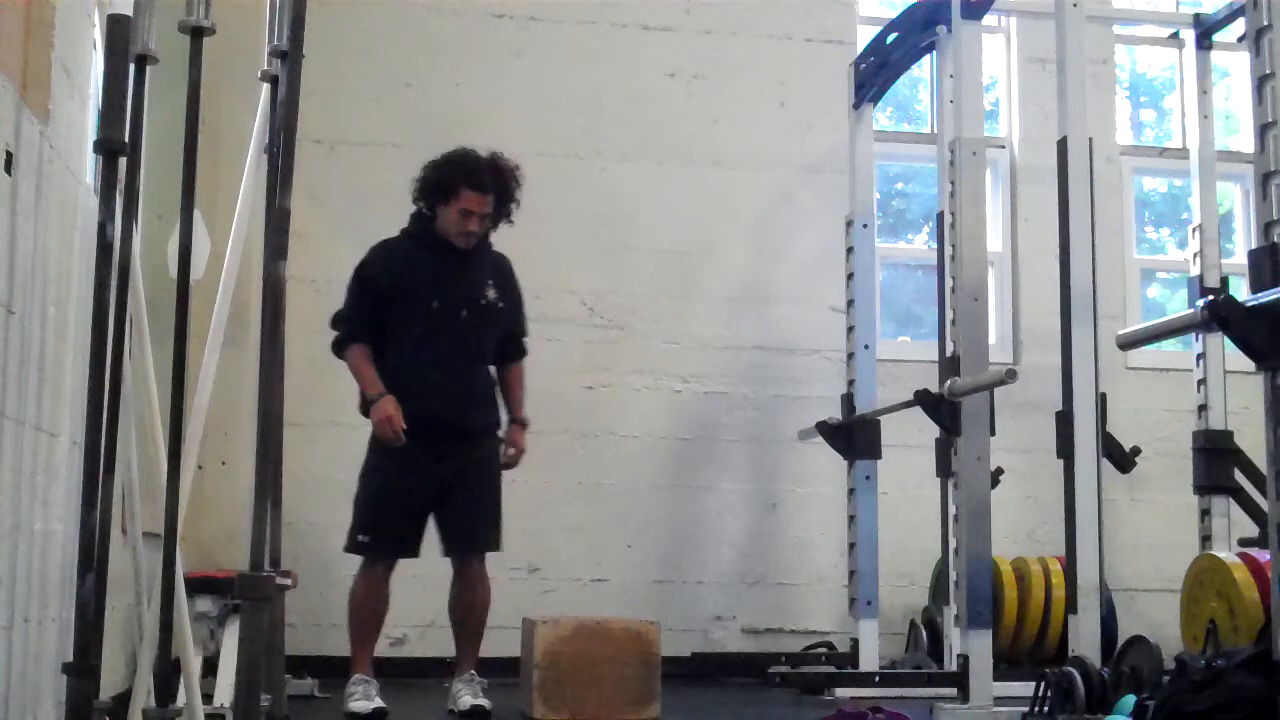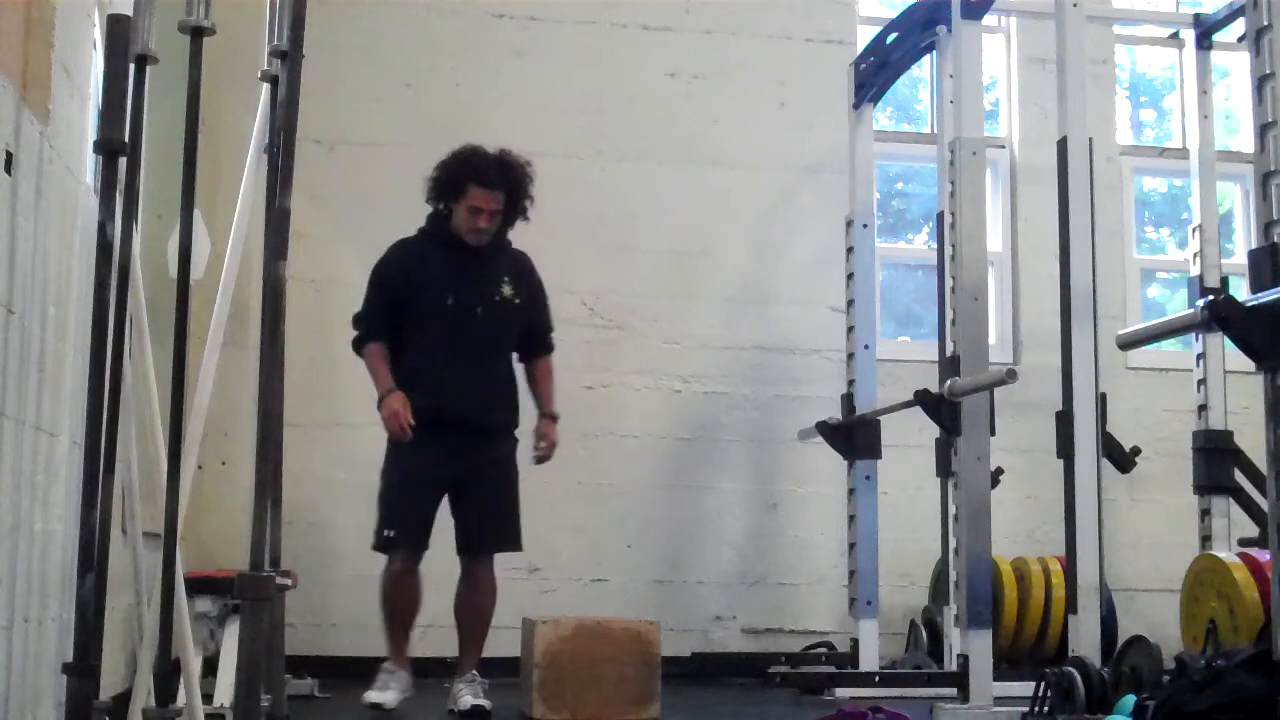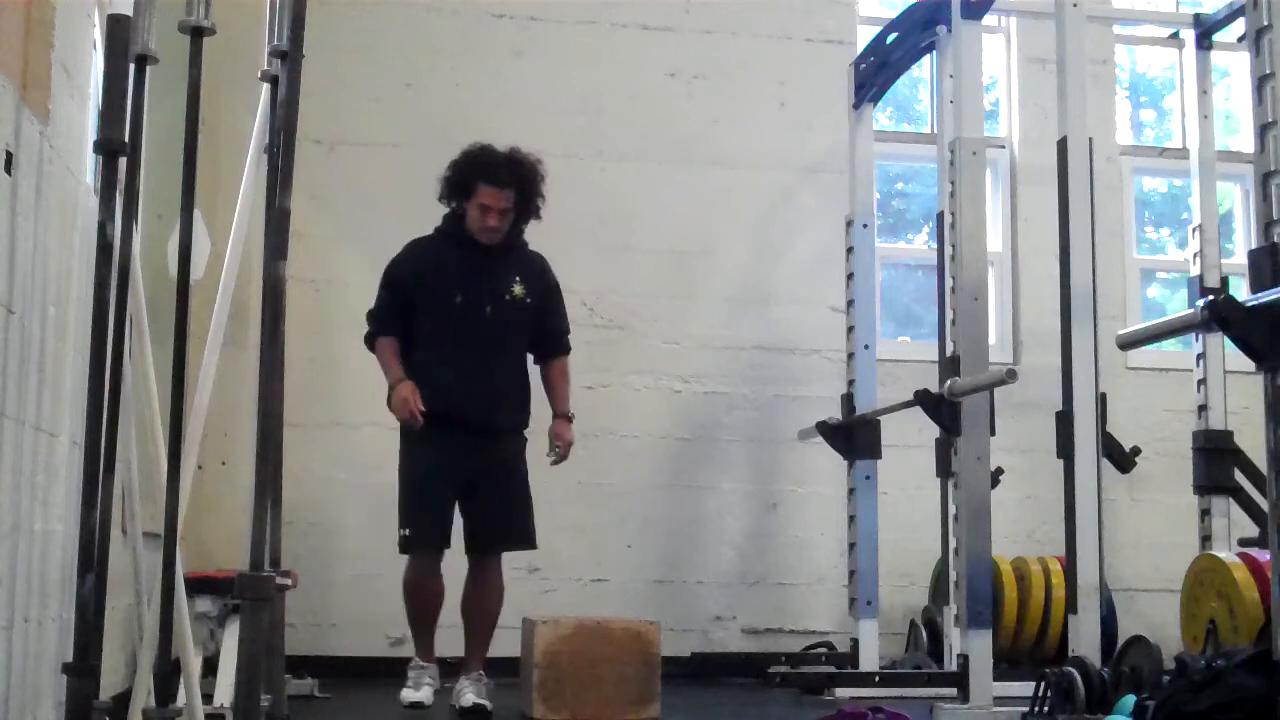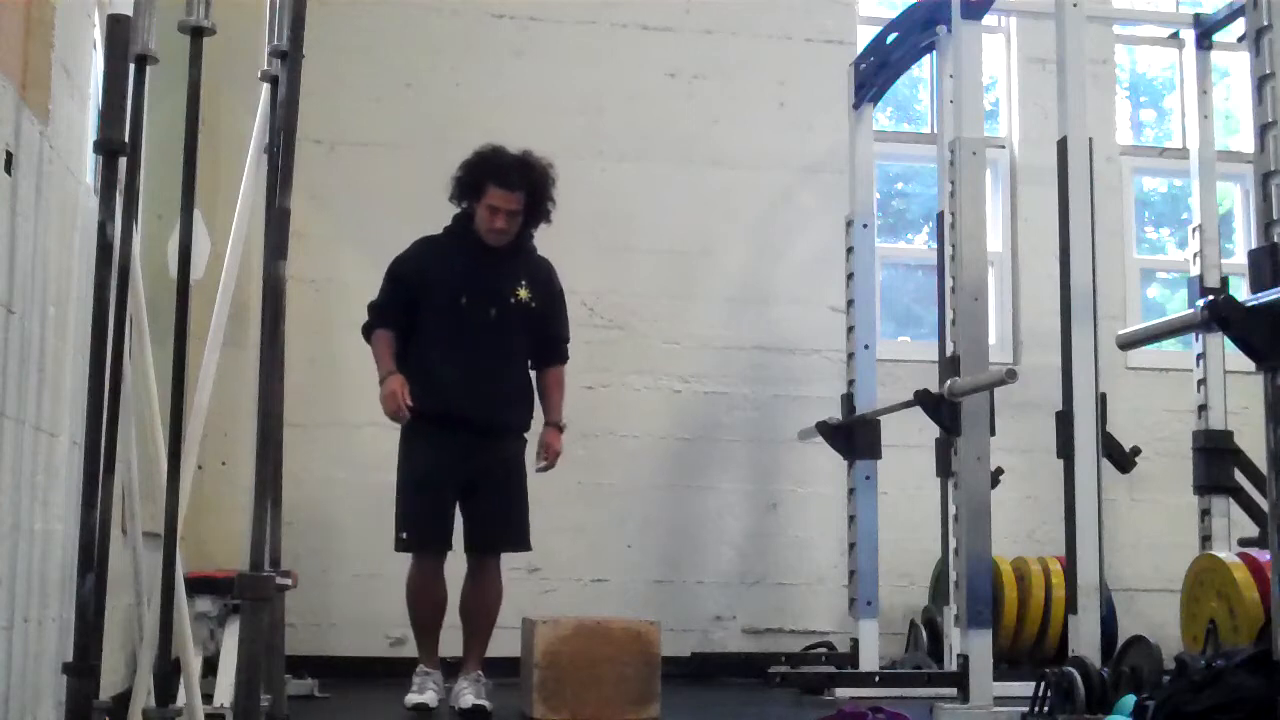
dt=0.2s
person 1, frame 1
left shoulder: (497, 271)
right shoulder: (390, 259)
left elbow: (510, 353)
right elbow: (352, 336)
left wrist: (517, 420)
right wrist: (377, 395)
left hip: (473, 442)
right hip: (403, 438)
left knee: (472, 559)
right knee: (378, 560)
person 1, frame 2
left shoulder: (517, 270)
right shoulder: (406, 259)
left elbow: (537, 348)
right elbow: (371, 335)
left wrist: (546, 414)
right wrist: (388, 391)
left hip: (490, 439)
right hip: (418, 435)
left knee: (480, 559)
right knee: (402, 554)
right ankle: (394, 665)
person 1, frame 3
left shoulder: (532, 270)
right shoulder: (419, 258)
left elbow: (553, 349)
right elbow: (383, 329)
left wrist: (562, 414)
right wrist: (398, 380)
left hip: (499, 438)
right hip: (430, 432)
left knee: (487, 558)
right knee: (424, 552)
right ankle: (423, 663)
person 1, frame 4
left shoulder: (538, 275)
right shoulder: (426, 257)
left elbow: (552, 357)
right elbow: (383, 321)
left wrist: (553, 424)
right wrist: (389, 372)
left hip: (500, 439)
right hip: (430, 432)
left knee: (487, 558)
right knee: (427, 554)
right ankle: (427, 669)
